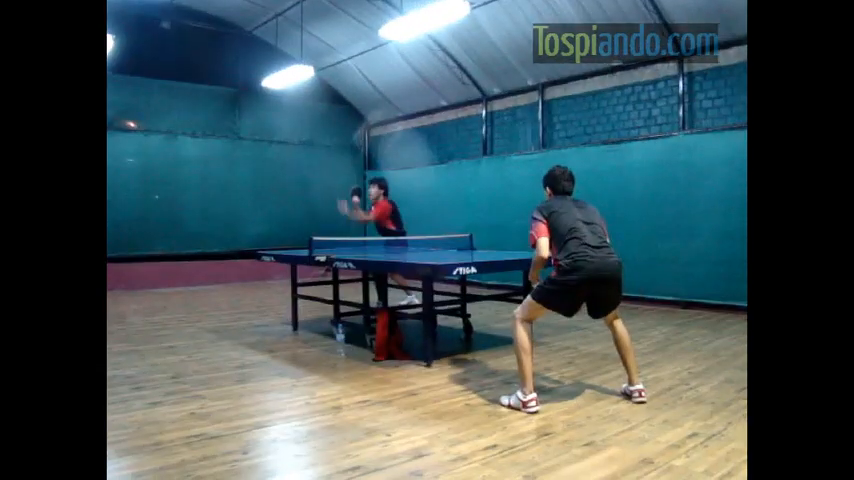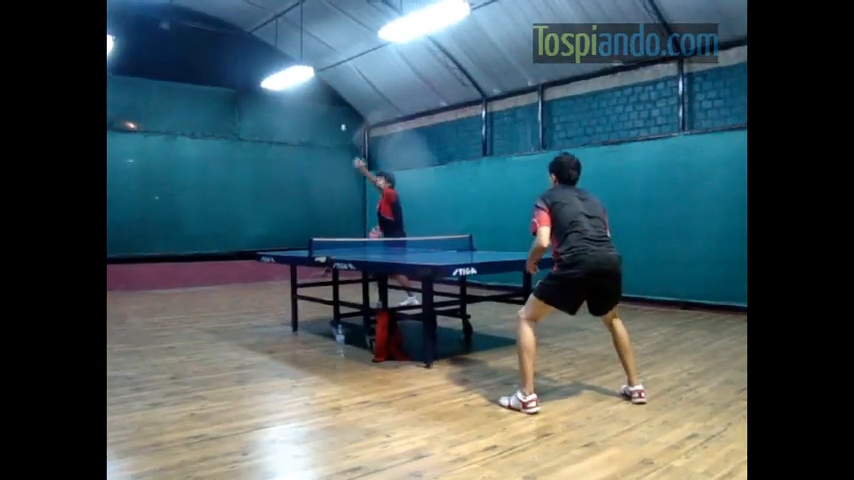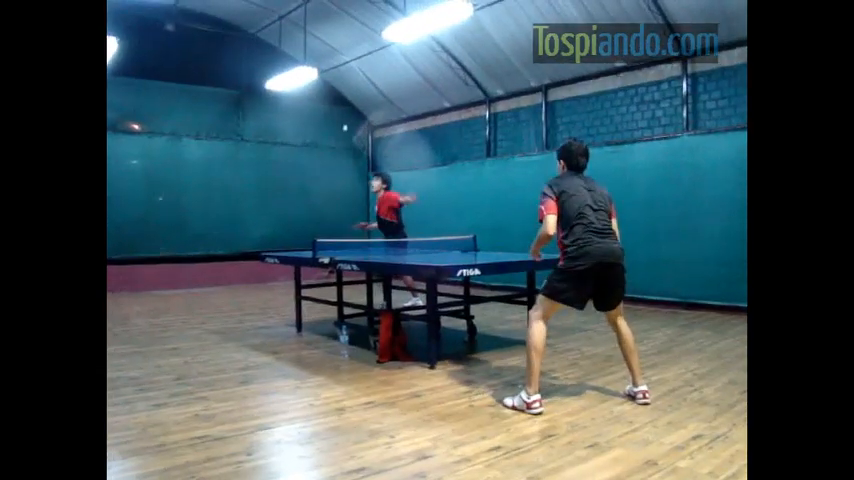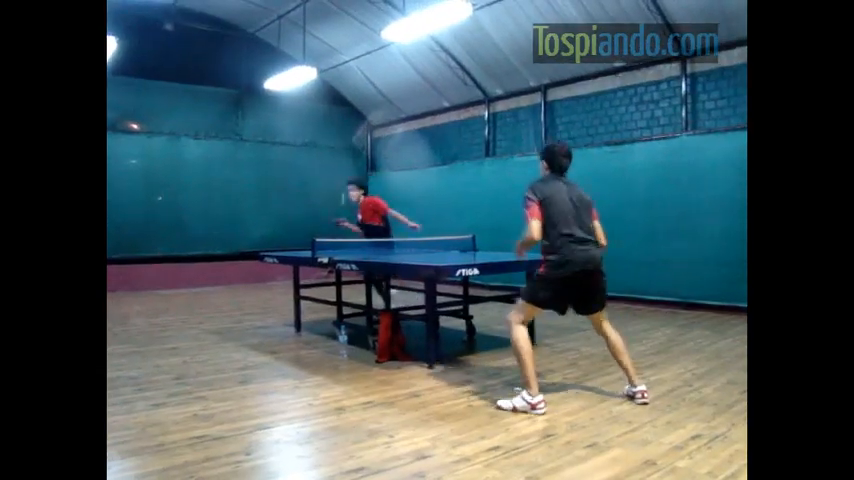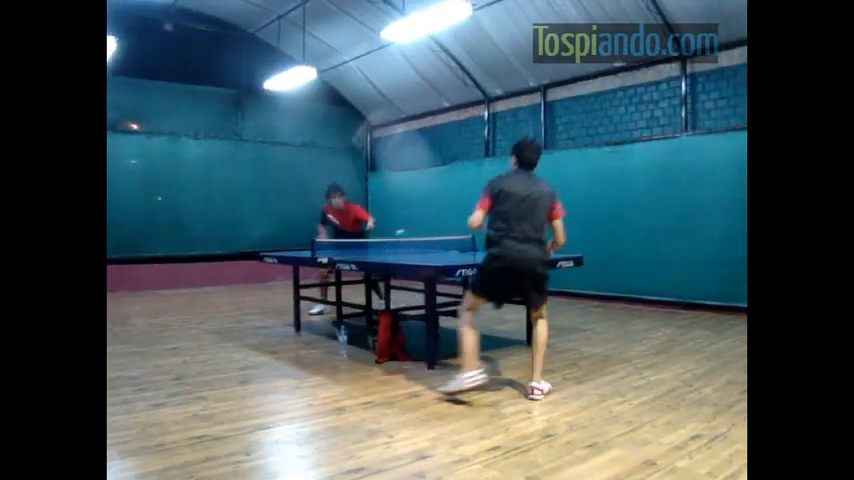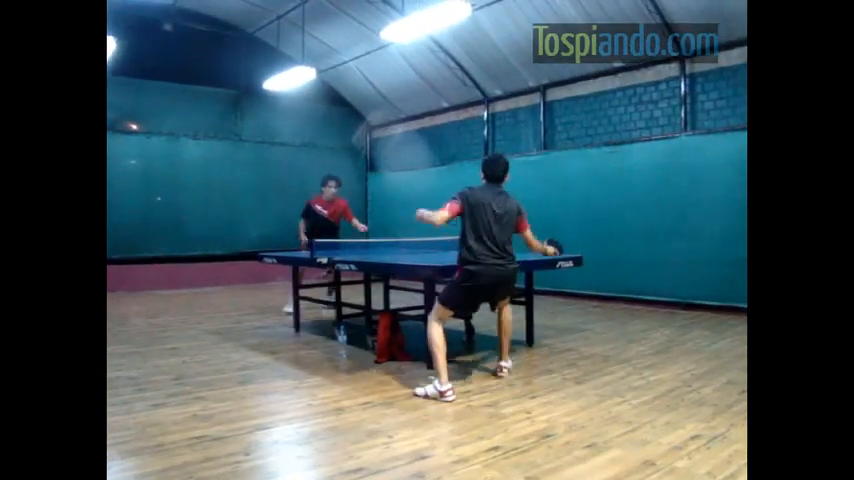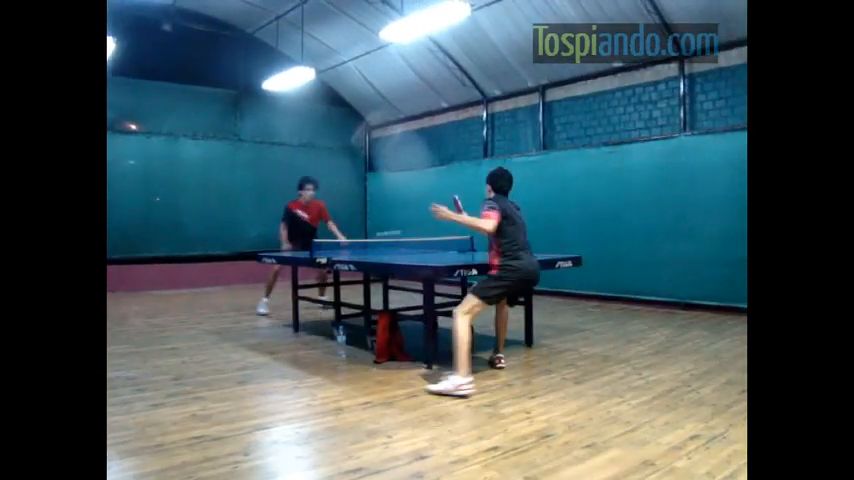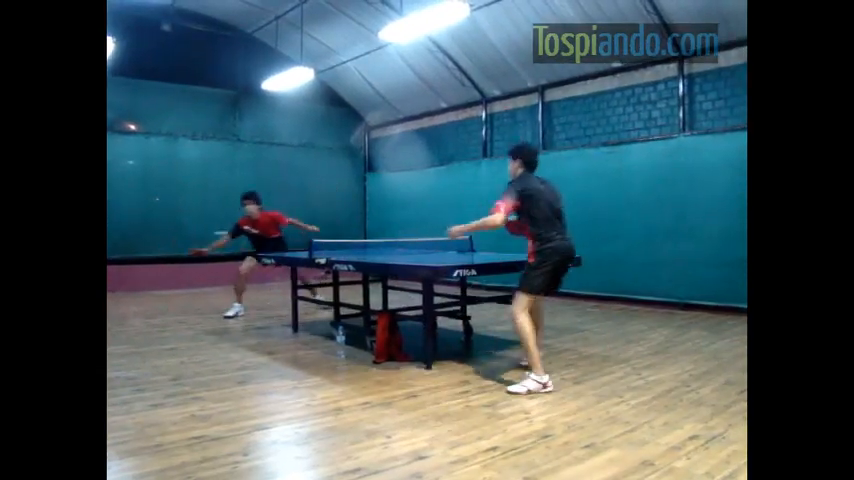
dt=0.3s
person 1, frame 1
left shoulder: (543, 210)
right shoulder: (590, 208)
left elbow: (543, 253)
left wrist: (533, 275)
right wrist: (586, 292)
left hip: (575, 270)
right hip: (611, 266)
left knee: (522, 317)
right knee: (613, 320)
left ankle: (527, 395)
right ankle: (635, 385)
person 1, frame 2
left shoulder: (547, 198)
right shoulder: (594, 200)
left elbow: (543, 242)
left wrist: (531, 261)
left hip: (575, 265)
right hip: (610, 262)
left knee: (527, 318)
right knee: (612, 319)
left ankle: (526, 395)
right ankle: (635, 386)
person 1, frame 3
left shoulder: (554, 186)
right shoulder: (601, 190)
left elbow: (549, 230)
left wrist: (534, 248)
left hip: (580, 258)
right hip: (613, 255)
left knee: (537, 316)
right knee: (617, 319)
left ankle: (531, 395)
right ankle: (639, 387)
person 1, frame 4
left shoulder: (538, 189)
right shoulder: (581, 194)
left elbow: (533, 235)
right elbow: (601, 241)
left wrist: (521, 247)
left hip: (559, 265)
right hip: (592, 264)
left knee: (516, 320)
right knee: (601, 325)
left ankle: (532, 396)
right ankle: (636, 386)
person 1, frame 5
left shoulder: (499, 183)
right shoulder: (547, 192)
left elbow: (475, 223)
right elbow: (560, 239)
right wrist: (546, 251)
left hip: (501, 258)
right hip: (534, 262)
left knee: (467, 309)
right knee: (539, 317)
left ankle: (469, 373)
right ankle: (537, 382)
person 1, frame 6
left shoulder: (468, 194)
right shoulder: (514, 204)
left elbow: (438, 220)
right elbow: (531, 244)
left wrist: (424, 214)
right wrist: (548, 250)
left hip: (473, 273)
right hip: (504, 272)
left knee: (435, 319)
right knee: (502, 304)
left ankle: (443, 385)
right ankle: (503, 361)
person 1, frame 7
left shoulder: (493, 204)
right shoulder: (514, 208)
left elbow: (488, 226)
left wrist: (452, 216)
right wrist: (467, 217)
left hip: (510, 271)
right hip: (531, 270)
left knee: (462, 313)
right knee: (502, 301)
left ankle: (461, 377)
right ankle: (498, 355)
person 1, frame 8
left shoulder: (517, 187)
right shoulder: (546, 186)
left elbow: (496, 219)
left wrist: (462, 228)
right wrist: (517, 224)
left hip: (545, 252)
right hip: (564, 248)
left knee: (519, 311)
right knee: (533, 297)
left ankle: (539, 376)
right ankle: (533, 356)
person 2, frame 1
left shoulder: (386, 204)
right shoulder: (376, 205)
left elbow: (369, 218)
right elbow: (361, 217)
left wrist: (348, 211)
right wrist: (357, 205)
left ankle: (410, 296)
person 2, frame 2
left shoulder: (391, 194)
right shoulder: (384, 199)
left elbow: (379, 186)
left wrist: (363, 169)
right wrist: (378, 231)
left hip: (396, 240)
right hip: (390, 240)
left ankle: (411, 297)
right ankle: (411, 297)
person 2, frame 3
left shoulder: (390, 196)
right shoulder: (380, 201)
left elbow: (402, 200)
left wrist: (408, 199)
right wrist: (368, 225)
left hip: (397, 239)
right hip: (391, 239)
left ankle: (416, 299)
right ankle: (415, 298)
person 2, frame 4
left shoulder: (372, 202)
right shoulder: (360, 209)
left elbow: (390, 212)
right elbow: (361, 231)
left wrist: (408, 223)
right wrist: (348, 226)
person 2, frame 5
left shoulder: (354, 208)
right shoulder: (326, 210)
left elbow: (369, 218)
right elbow: (321, 225)
left wrist: (370, 223)
right wrist: (322, 236)
right knee: (324, 273)
right ankle: (323, 305)
person 2, frame 6
left shoulder: (342, 203)
right shoulder: (313, 202)
left elbow: (352, 220)
right elbow: (303, 220)
left wrist: (360, 226)
right wrist: (302, 235)
right knee: (301, 269)
left ankle: (328, 298)
right ankle: (292, 301)
person 2, frame 7
left shoulder: (319, 206)
right shoulder: (291, 206)
left elbow: (328, 222)
right elbow: (283, 226)
left wrist: (339, 235)
right wrist: (284, 243)
left hip: (310, 244)
right hip: (292, 244)
left knee: (324, 269)
right knee: (277, 269)
left ankle: (322, 298)
right ankle: (265, 301)
person 2, frame 8
left shoulder: (271, 216)
right shoulder: (242, 223)
left elbow: (289, 221)
right elbow: (228, 237)
left wrist: (307, 227)
right wrist: (209, 249)
left hip: (279, 249)
right hip: (260, 251)
right knee: (242, 272)
left ankle: (316, 297)
right ankle: (238, 306)
